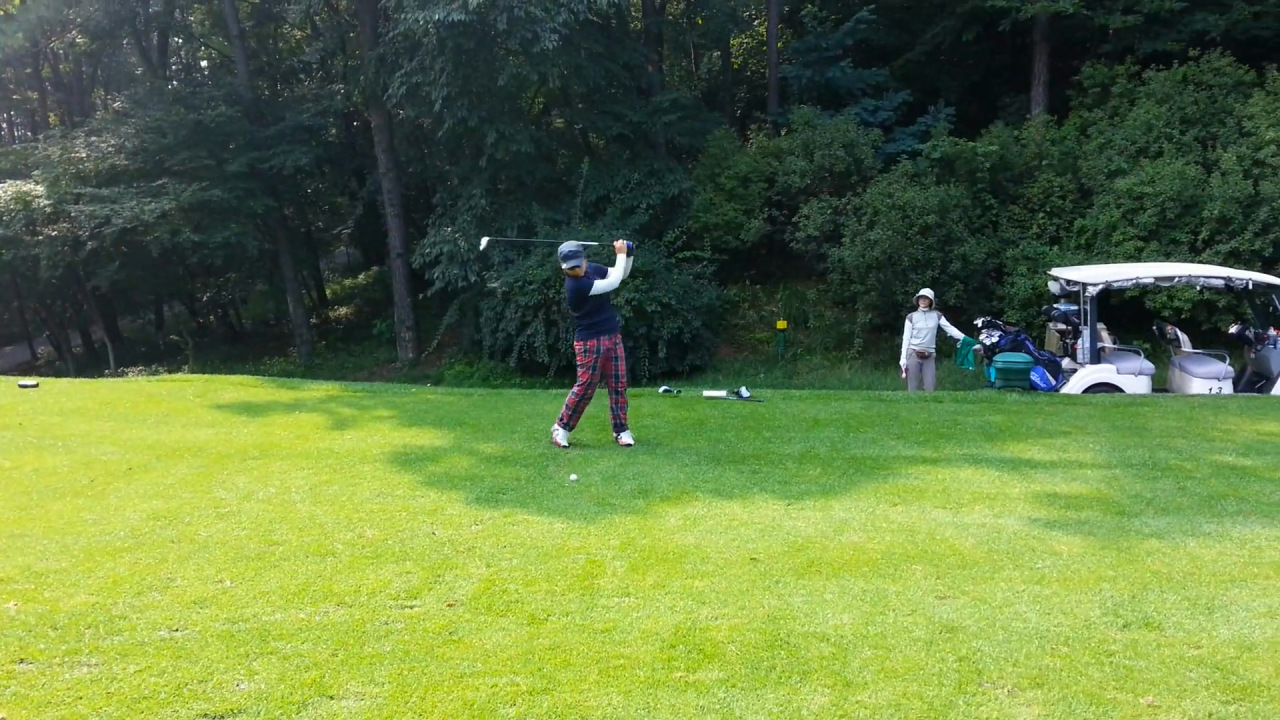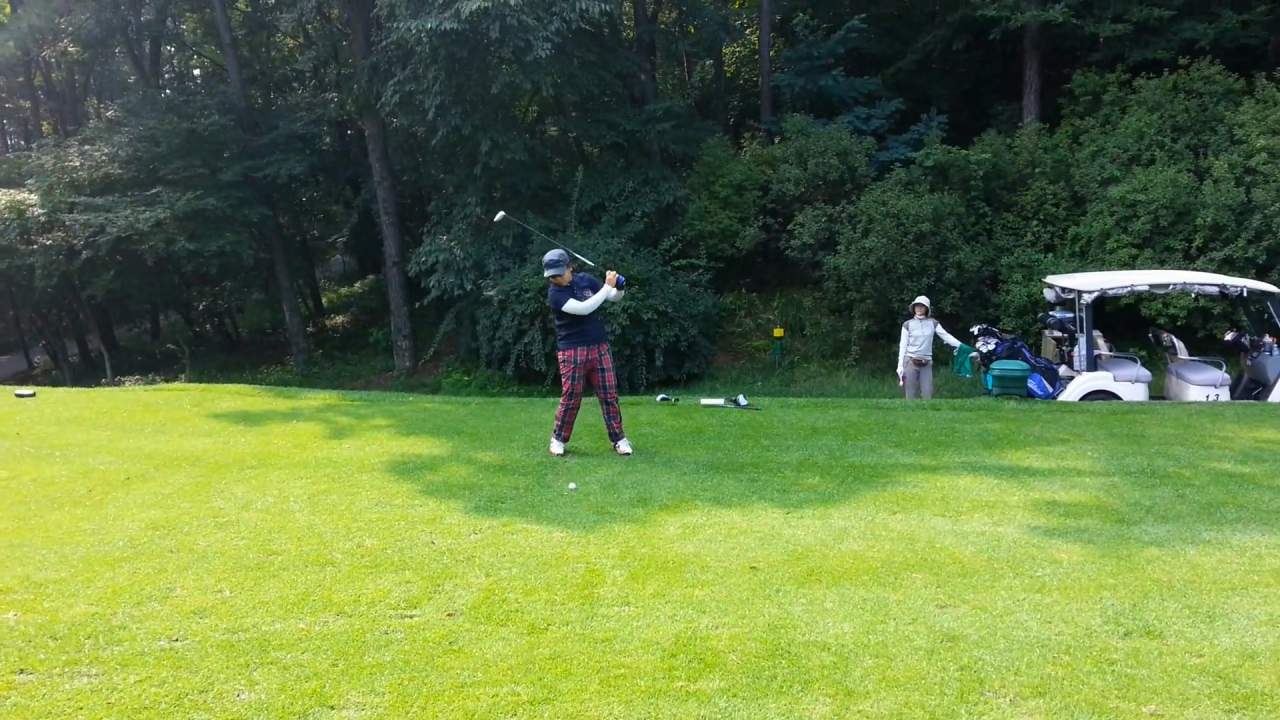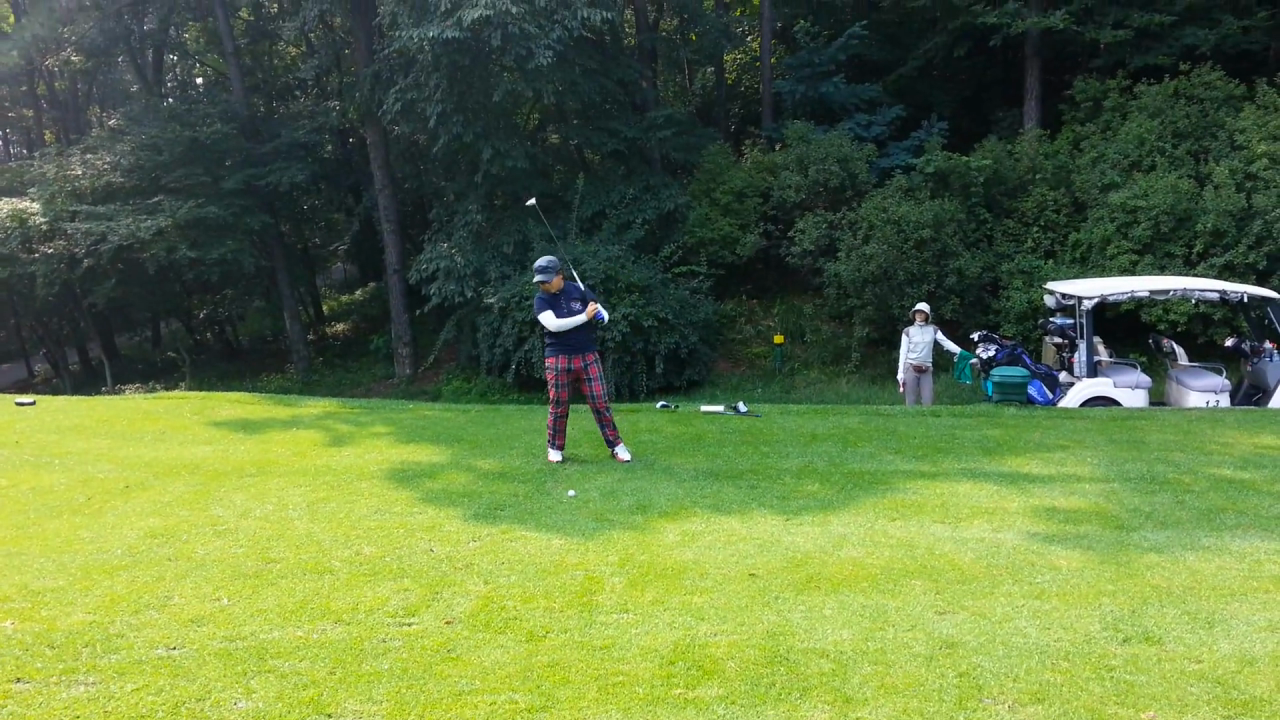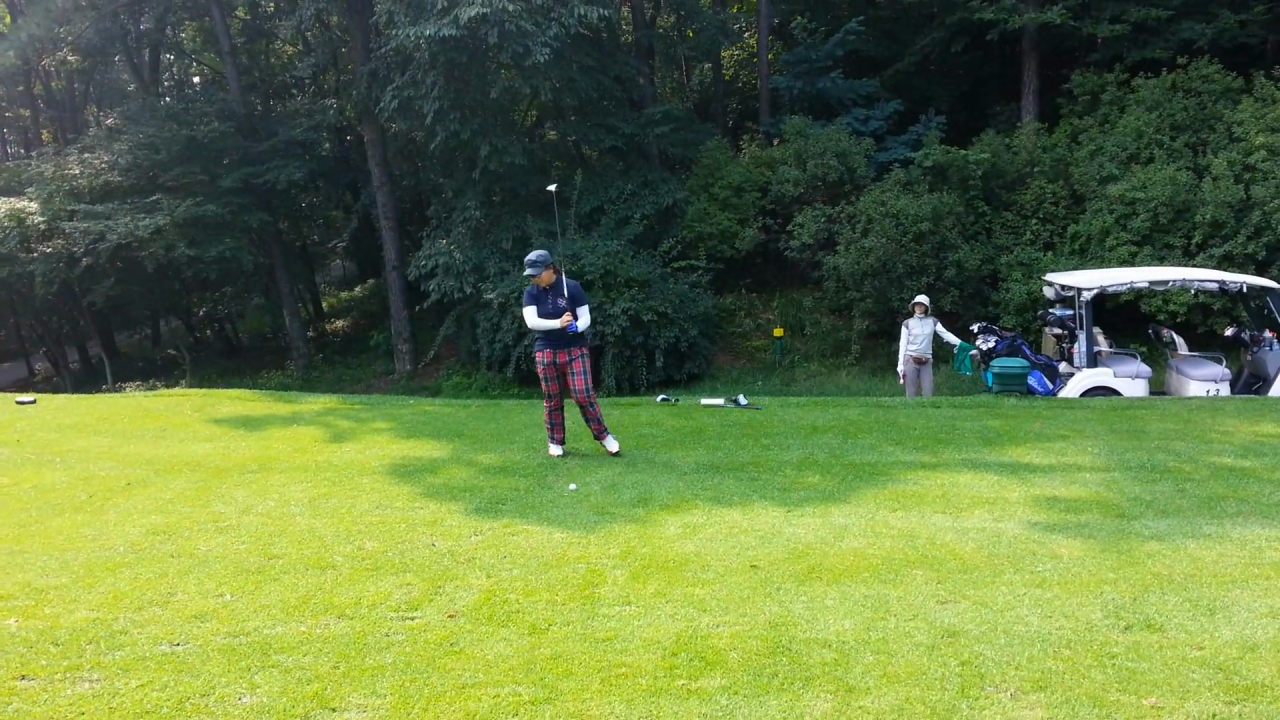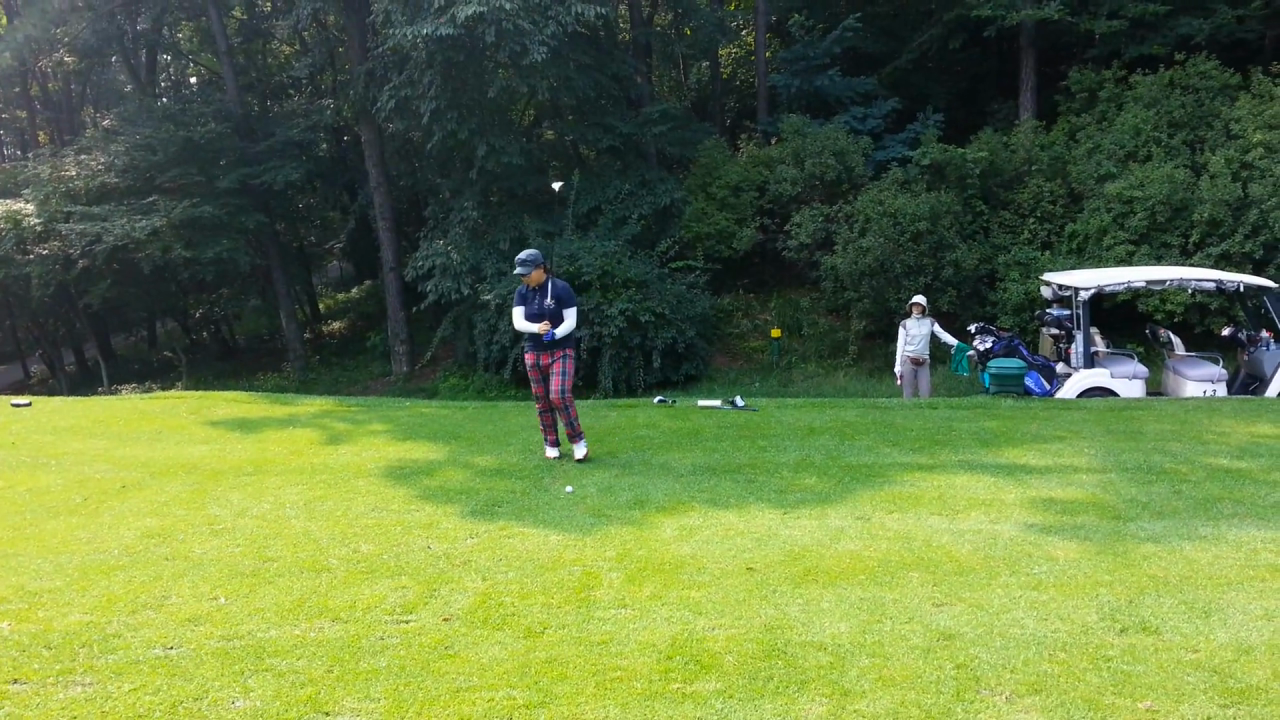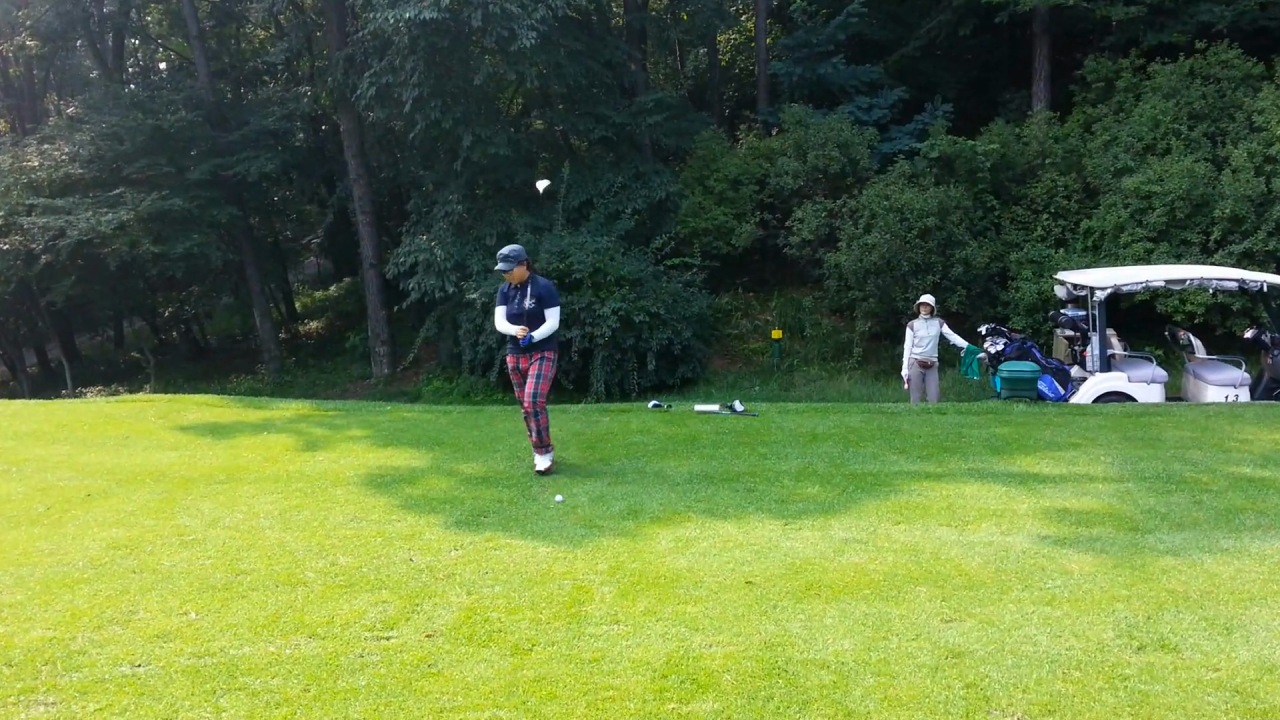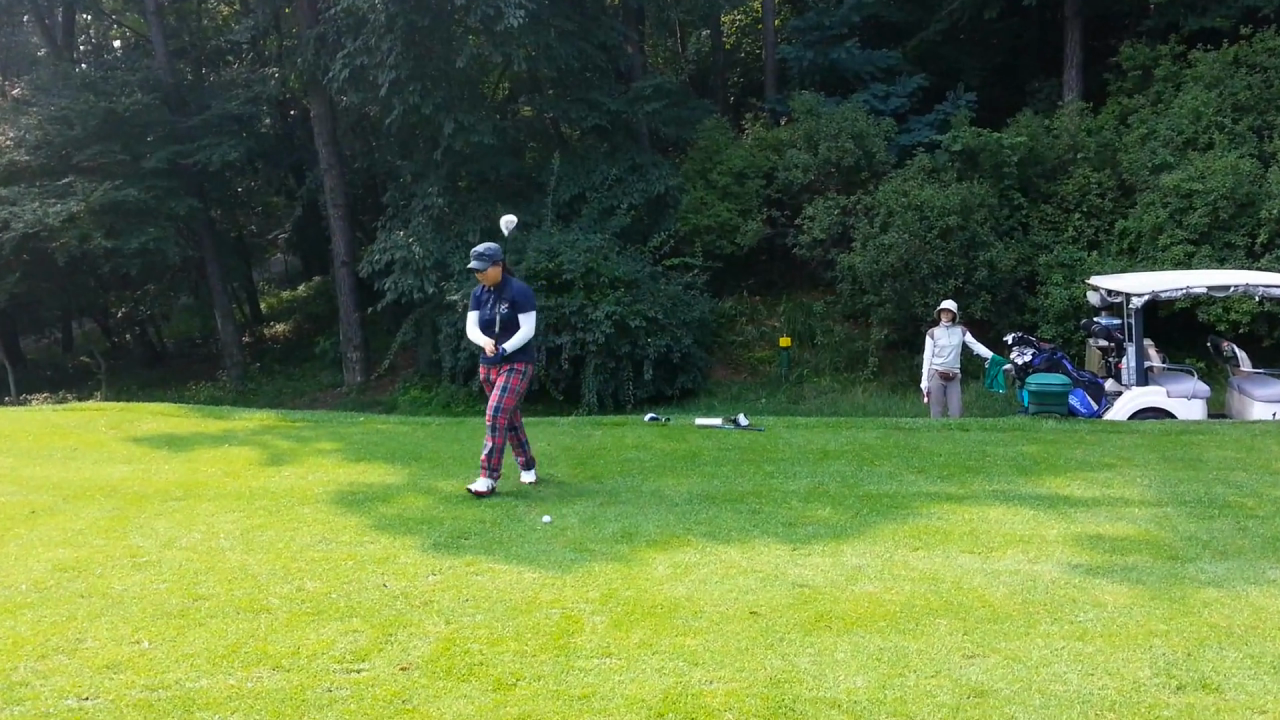
dt=0.1s
person 1, frame 1
left shoulder: (592, 270)
right shoulder: (574, 285)
left elbow: (621, 273)
right elbow: (611, 284)
right wrist: (620, 255)
left hip: (611, 336)
right hip: (590, 341)
left knee: (618, 384)
right knee: (585, 386)
right ankle: (562, 426)
person 1, frame 2
left shoulder: (585, 280)
right shoulder: (555, 292)
left elbow: (614, 297)
right elbow: (584, 308)
left wrist: (617, 289)
right wrist: (607, 286)
left hip: (599, 346)
right hip: (571, 350)
left knee: (608, 393)
right knee: (571, 397)
right ankle: (558, 439)
person 1, frame 3
left shoulder: (579, 291)
right shoulder: (541, 300)
left elbow: (602, 313)
right elbow: (553, 325)
left wrist: (602, 316)
right wrist: (585, 316)
left hip: (587, 355)
right hip: (558, 359)
left knee: (599, 401)
right knee: (559, 405)
right ankle: (554, 447)
person 1, frame 4
left shoulder: (572, 288)
right shoulder: (531, 293)
left elbow: (586, 319)
right elbow: (532, 321)
left wrist: (575, 327)
right wrist: (558, 324)
left hip: (575, 350)
right hip: (546, 352)
left knee: (584, 394)
right knee: (552, 400)
left ankle: (604, 436)
person 1, frame 5
left shoulder: (562, 288)
right shoulder: (522, 292)
left elbow: (571, 322)
right elbow: (518, 322)
left wrist: (554, 334)
right wrist: (538, 329)
left hip: (561, 351)
right hip: (534, 354)
left knee: (560, 396)
right knee: (542, 402)
left ankle: (578, 440)
right ankle: (551, 443)
person 1, frame 6
left shoulder: (544, 287)
right shoulder: (505, 290)
left elbow: (553, 322)
right elbow: (499, 321)
left wrist: (531, 337)
right wrist: (516, 330)
left hip: (543, 353)
right hip: (515, 355)
left knee: (533, 400)
right knee: (530, 403)
left ankle: (544, 452)
right ankle: (541, 451)
person 1, frame 7
left shoulder: (519, 290)
right shoulder: (478, 294)
left elbow: (528, 330)
right elbow: (471, 329)
left wrist: (504, 349)
right wrist: (485, 343)
left hip: (516, 364)
right hip: (488, 366)
left knee: (496, 416)
right knee: (509, 418)
left ankle: (489, 478)
right ankle: (527, 465)
